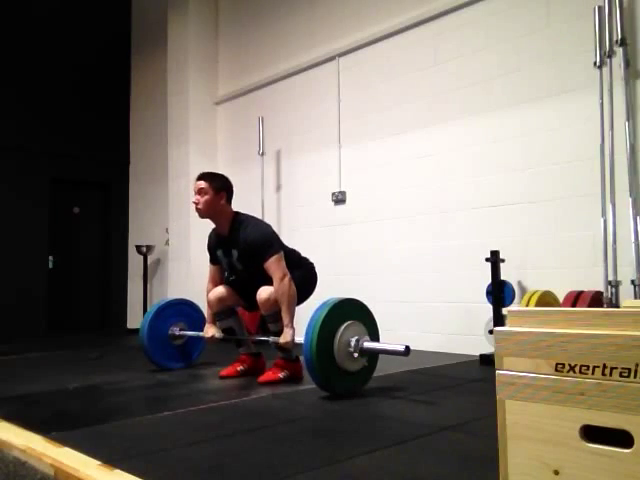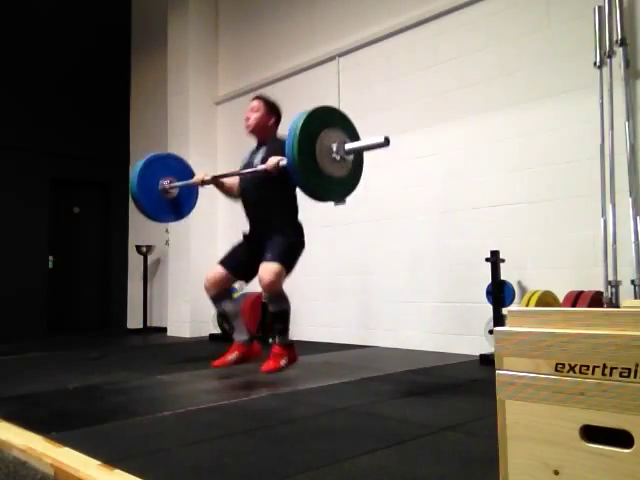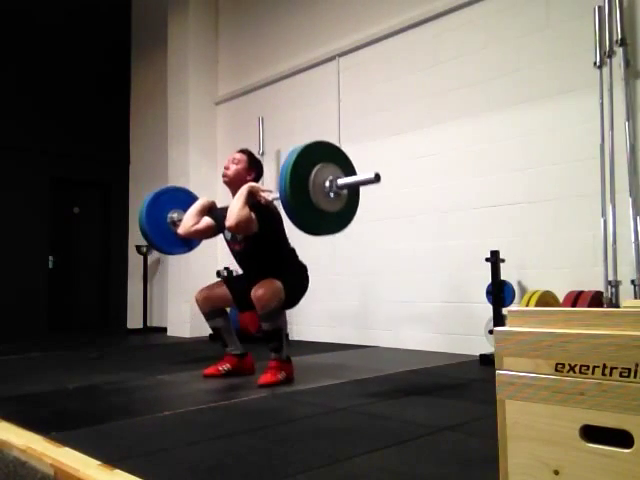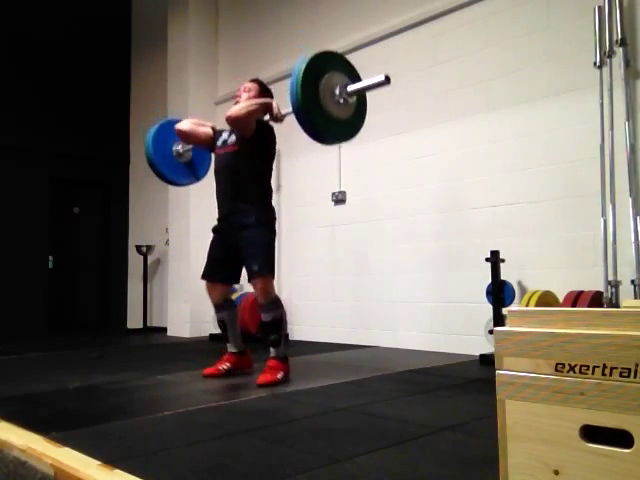
dt=1s
person 1, frame 1
left shoulder: (254, 233)
right shoulder: (215, 238)
left elbow: (283, 278)
right elbow: (214, 283)
left wrist: (288, 328)
right wrist: (210, 323)
left hip: (298, 276)
left knee: (266, 297)
right knee: (217, 297)
left ankle: (288, 362)
right ankle: (249, 357)
person 1, frame 2
left shoulder: (279, 146)
right shoulder: (254, 153)
right elbow: (238, 190)
left wrist: (279, 164)
right wrist: (213, 181)
left hip: (282, 231)
right hip: (257, 233)
left knee: (269, 278)
right knee: (214, 282)
left ankle: (283, 347)
right ankle: (243, 343)
person 1, frame 3
left shoulder: (260, 208)
right shoulder: (224, 213)
left elbow: (234, 225)
right elbow: (186, 230)
left wrist: (245, 190)
right wrist: (204, 203)
left hip: (288, 278)
right hip: (255, 278)
left knee: (262, 293)
right knee: (205, 297)
left ankle: (280, 362)
right ankle: (237, 356)
person 1, frame 4
left shoulder: (260, 130)
right shoulder: (222, 135)
left elbow: (233, 117)
right elbow: (183, 128)
left wrist: (265, 107)
right wrist: (210, 127)
left hip: (255, 220)
right hip: (227, 222)
left knee: (262, 286)
right knee: (216, 289)
left ankle: (278, 360)
right ankle: (237, 354)
